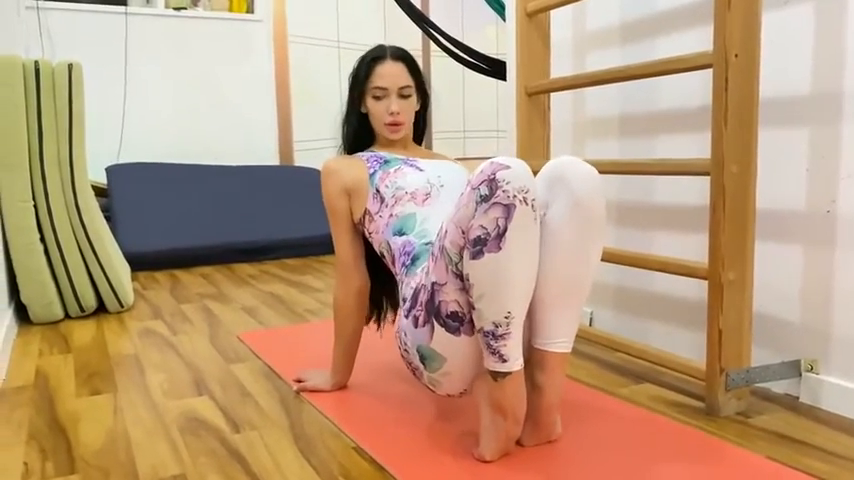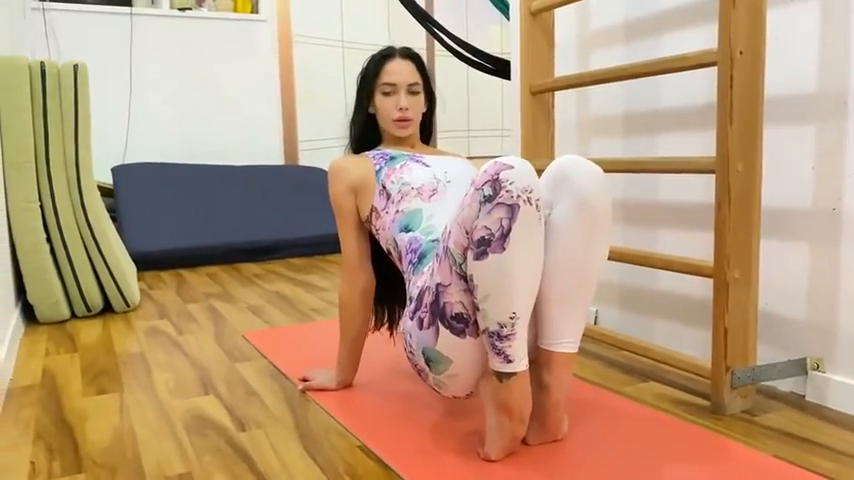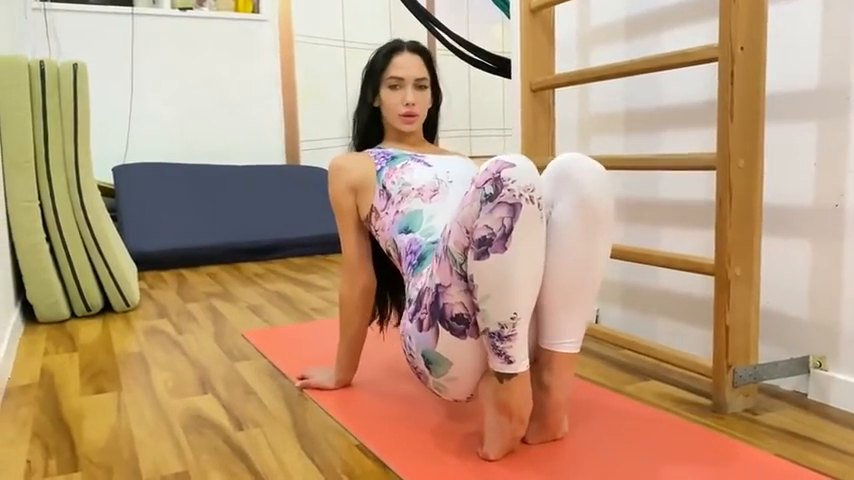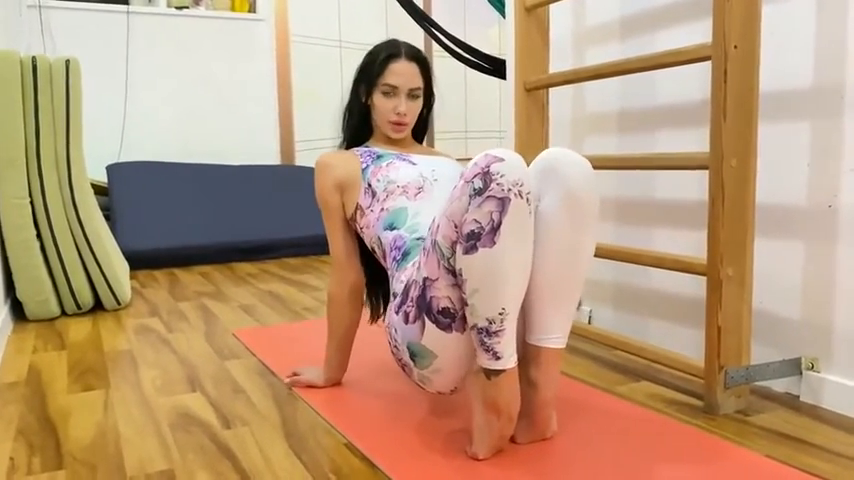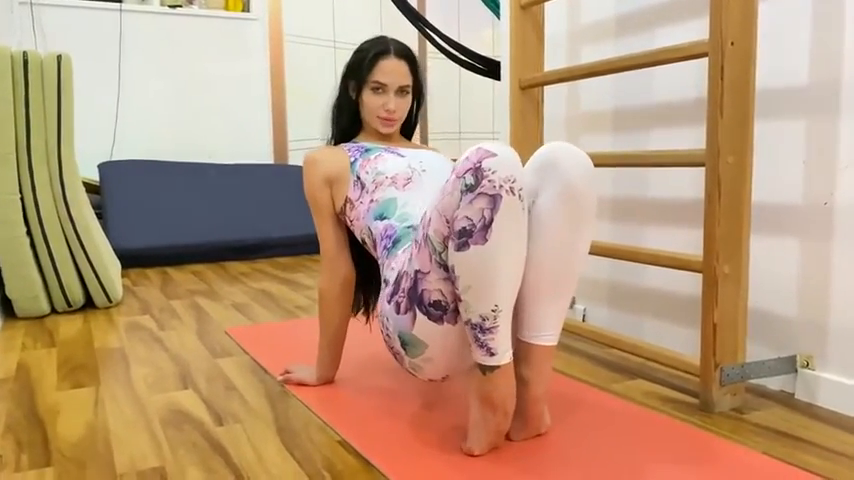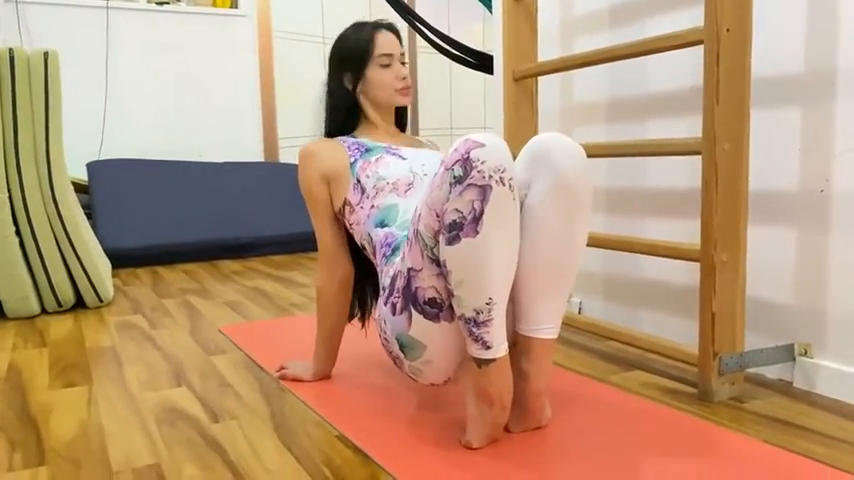
dt=0.5s
person 1, frame 1
left shoulder: (448, 164)
right shoulder: (344, 172)
right elbow: (353, 279)
left hip: (506, 315)
right hip: (440, 335)
left knee: (570, 174)
right knee: (504, 175)
left ankle: (542, 388)
right ankle: (501, 390)
person 1, frame 2
left shoulder: (457, 162)
right shoulder: (352, 171)
right elbow: (359, 278)
left hip: (510, 318)
right hip: (445, 331)
left knee: (574, 174)
right knee: (507, 175)
left ankle: (548, 386)
right ankle: (506, 389)
person 1, frame 3
left shoulder: (458, 162)
right shoulder: (352, 169)
right elbow: (359, 278)
left hip: (512, 315)
right hip: (446, 332)
left knee: (577, 172)
right knee: (509, 172)
left ankle: (549, 386)
right ankle: (507, 389)
person 1, frame 4
left shoulder: (445, 161)
right shoulder: (338, 167)
right elbow: (348, 275)
left hip: (499, 314)
right hip: (430, 328)
left knee: (562, 166)
right knee: (498, 169)
left ankle: (537, 384)
right ankle: (494, 387)
person 1, frame 5
left shoulder: (432, 154)
right shoulder: (327, 163)
right elbow: (338, 270)
left hip: (489, 302)
right hip: (422, 314)
left knee: (562, 161)
right knee: (490, 162)
left ankle: (530, 380)
right ankle: (491, 383)
person 1, frame 6
left shoulder: (428, 149)
right shoulder: (324, 157)
right elbow: (336, 267)
left hip: (487, 306)
right hip: (423, 324)
left knee: (554, 151)
right knee: (480, 152)
left ankle: (529, 374)
right ankle: (488, 377)
